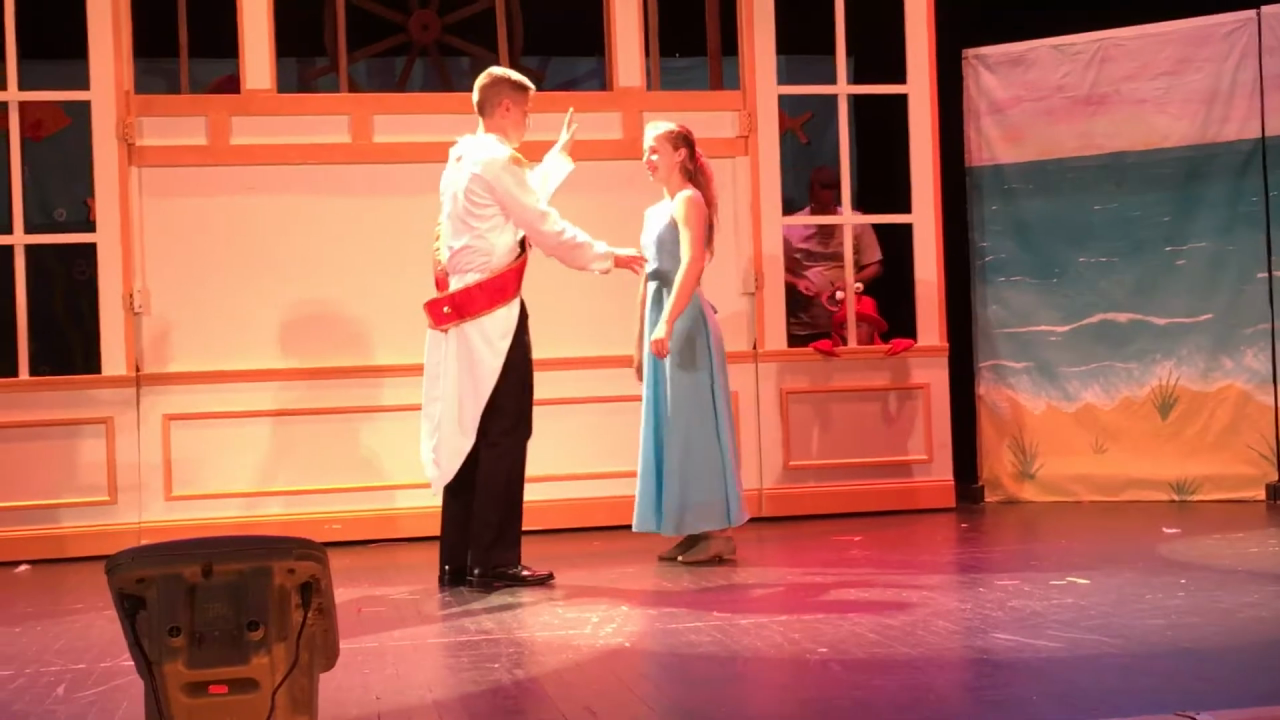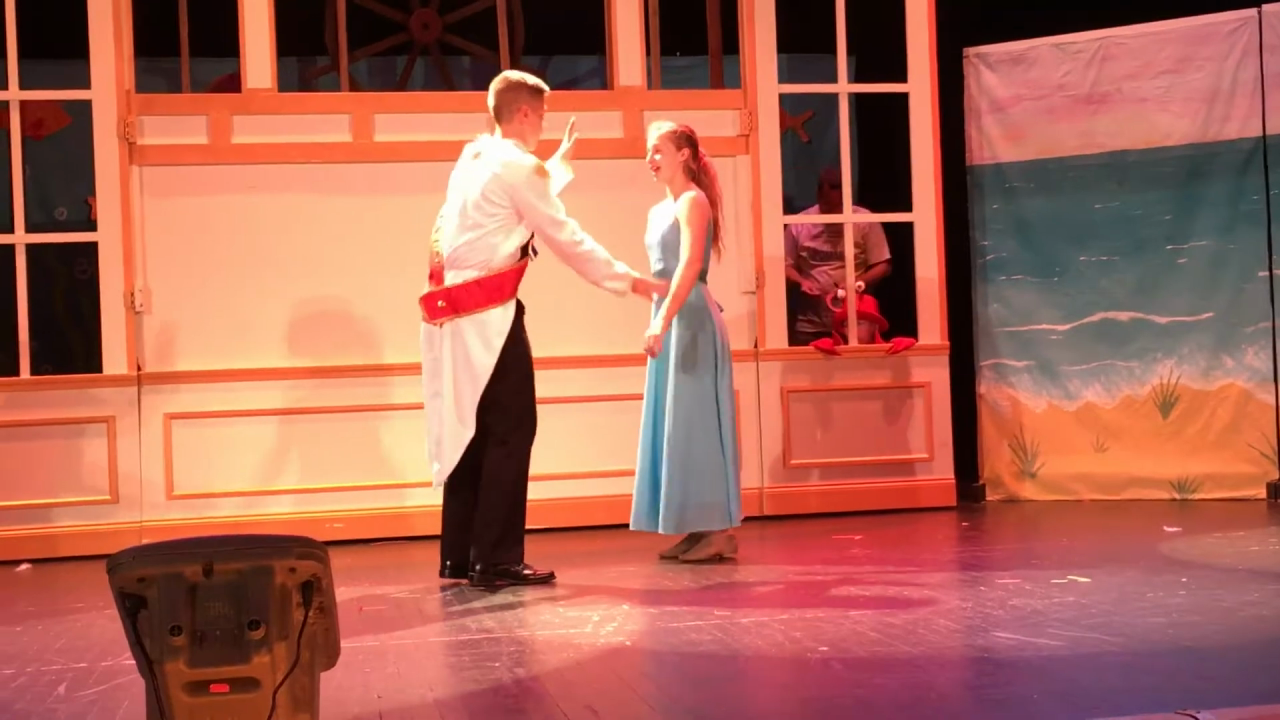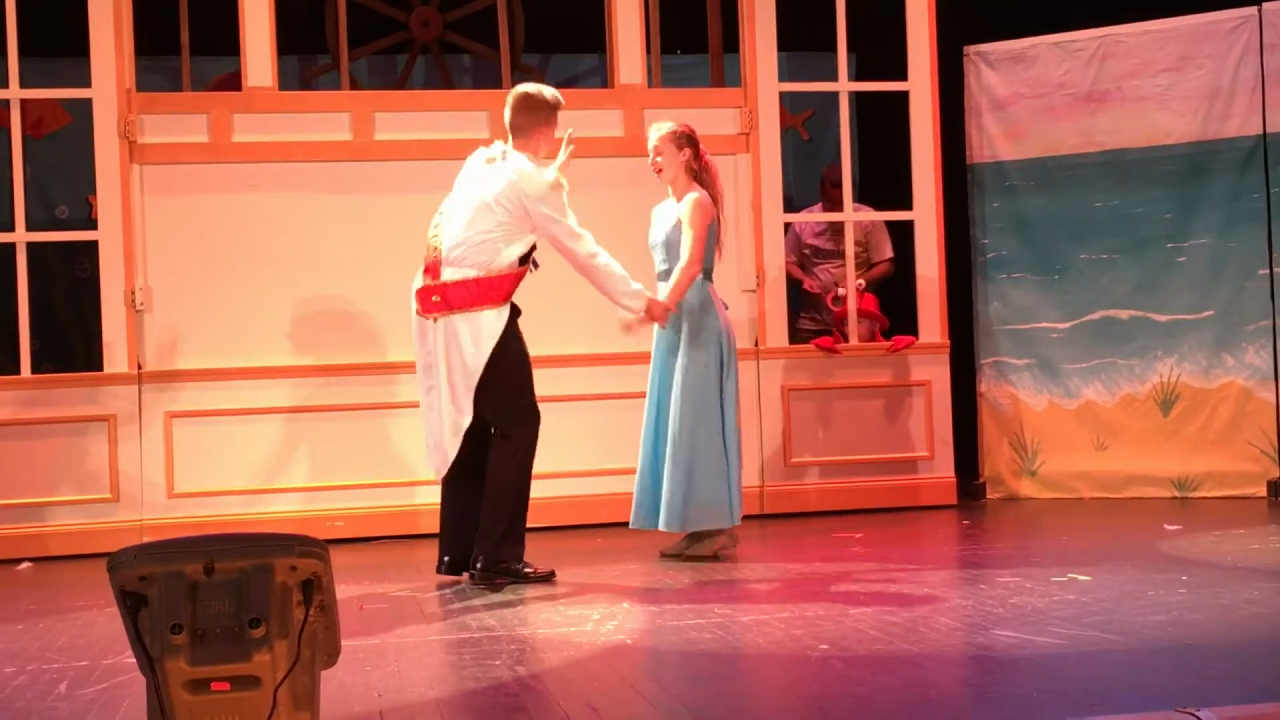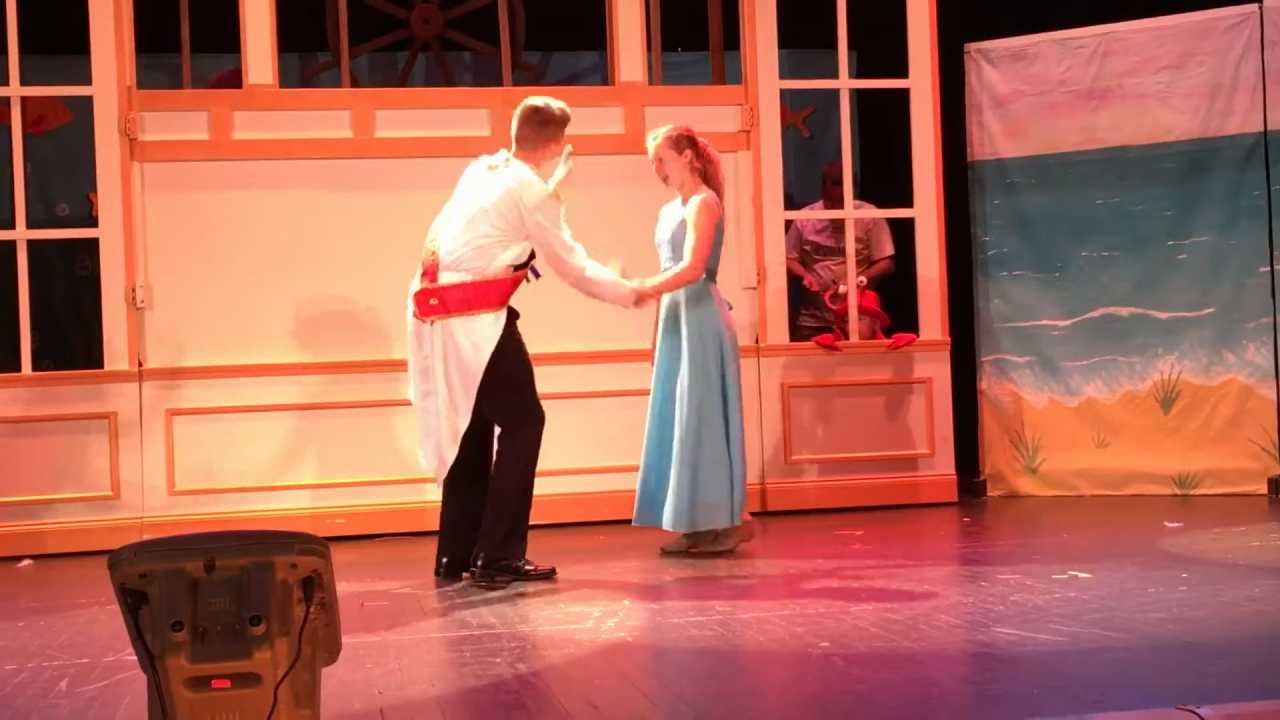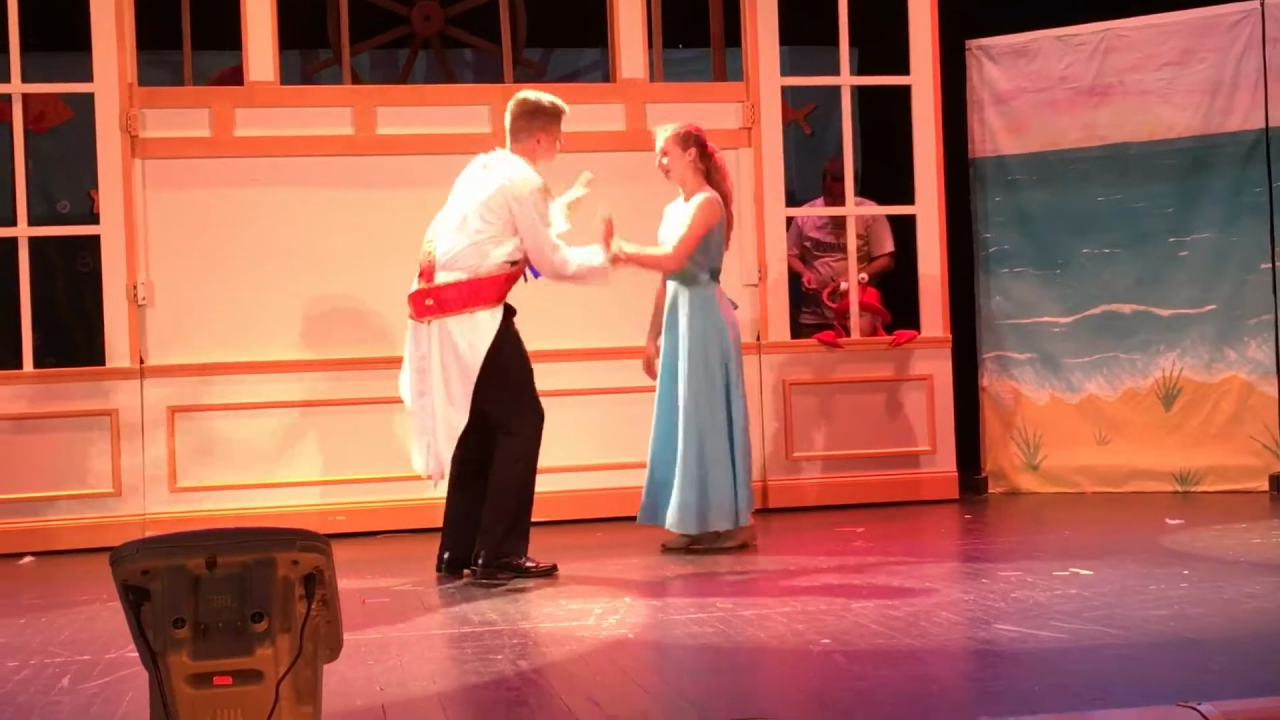
dt=0.1s
person 1, frame 1
left shoulder: (463, 156)
right shoulder: (498, 159)
left elbow: (521, 199)
right elbow: (547, 228)
left wrist: (560, 154)
right wrist: (610, 256)
left hip: (460, 308)
right hip: (491, 311)
left knee: (469, 432)
right knee: (506, 432)
left ankle: (459, 559)
right ankle: (494, 561)
person 1, frame 2
left shoulder: (476, 155)
right shoulder: (517, 165)
right elbow: (565, 239)
left wrist: (561, 161)
right wrist: (625, 278)
left hip: (459, 307)
right hip: (488, 310)
left knee: (470, 429)
right knee: (510, 430)
left ankle: (460, 555)
right ankle: (496, 559)
person 1, frame 3
left shoulder: (485, 160)
right shoulder: (536, 182)
right elbow: (585, 254)
left wrist: (558, 169)
right wrist: (640, 300)
left hip: (450, 307)
right hip: (480, 311)
left knee: (470, 427)
right knee: (517, 424)
left ankle: (457, 551)
right ankle: (498, 557)
person 1, frame 4
left shoulder: (485, 169)
right shoulder: (532, 192)
right elbow: (572, 267)
left wrist: (555, 182)
right wrist: (627, 293)
left hip: (445, 312)
right hip: (476, 316)
left knee: (468, 429)
right knee: (521, 425)
left ankle: (455, 554)
right ankle: (499, 557)
person 1, frame 5
left shoulder: (485, 167)
right shoulder: (524, 184)
right elbow: (554, 262)
left wrist: (565, 205)
right wrist: (602, 257)
left hip: (447, 309)
right hip: (474, 313)
left knee: (478, 429)
right knee: (520, 423)
left ankle: (458, 550)
right ankle: (500, 552)
person 2, frame 1
left shoulder: (689, 201)
right shoulder: (653, 212)
left elbow: (692, 266)
left wrist: (666, 325)
right wrist: (641, 341)
left hip: (686, 322)
right hip: (662, 321)
left knee: (693, 423)
right knee: (669, 426)
left ankle: (718, 531)
right ankle: (696, 530)
person 2, frame 2
left shoulder: (694, 201)
right shoulder: (658, 210)
left elbow: (690, 266)
left wrist: (661, 322)
right wrist: (657, 324)
left hip: (690, 319)
right hip: (667, 320)
left knee: (696, 422)
right knee: (672, 425)
left ankle: (719, 529)
right ankle: (698, 528)
person 2, frame 3
left shoulder: (697, 202)
right shoulder: (661, 211)
left elbow: (689, 270)
left hip: (698, 321)
right hip: (671, 324)
left knee: (699, 421)
right knee: (674, 423)
left ankle: (720, 524)
right ankle: (696, 525)
person 2, frame 4
left shoulder: (704, 203)
right shoulder: (670, 211)
left elbow: (691, 269)
left wrist: (640, 290)
right wrist: (652, 313)
left hip: (701, 319)
right hip: (675, 319)
left knee: (703, 419)
right knee: (676, 421)
left ankle: (731, 520)
right ankle: (699, 523)
person 2, frame 5
left shoulder: (707, 202)
right shoulder: (674, 209)
left elbow: (671, 260)
left wrist: (619, 252)
right wrist: (652, 339)
left hip: (704, 317)
right hip: (680, 319)
left knee: (707, 418)
right knee: (682, 421)
left ankle: (737, 521)
right ankle: (701, 523)
